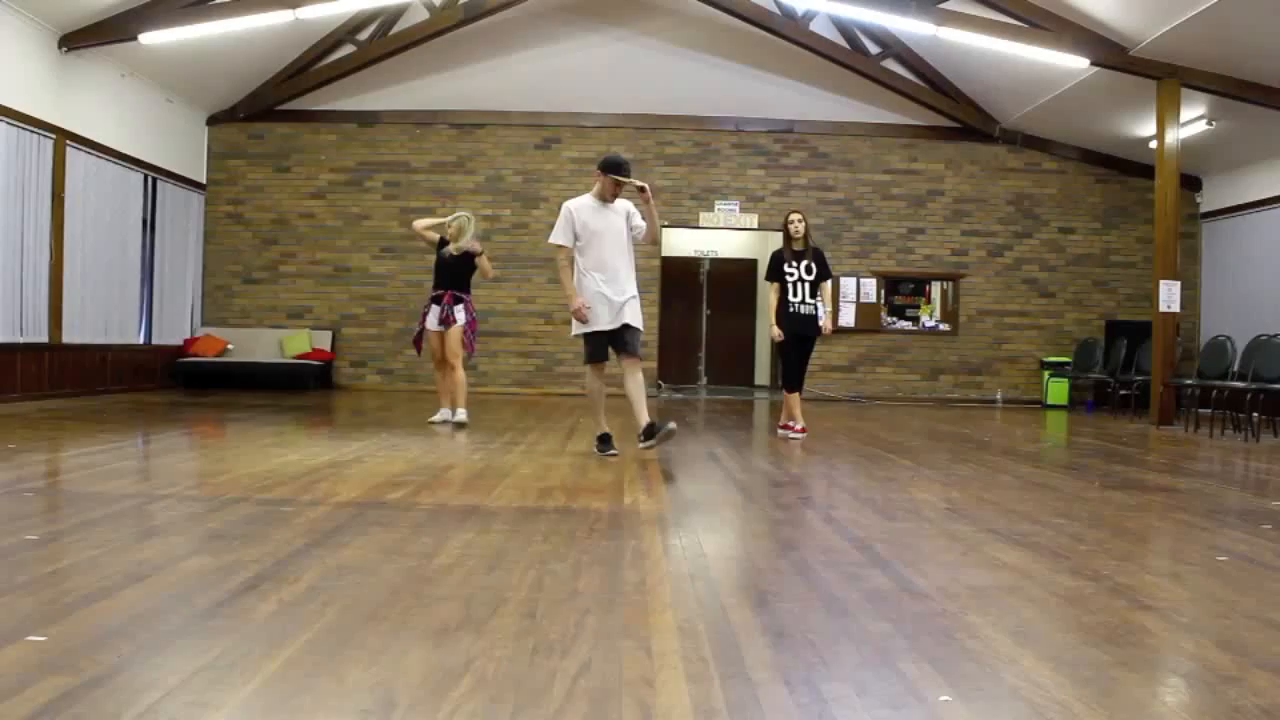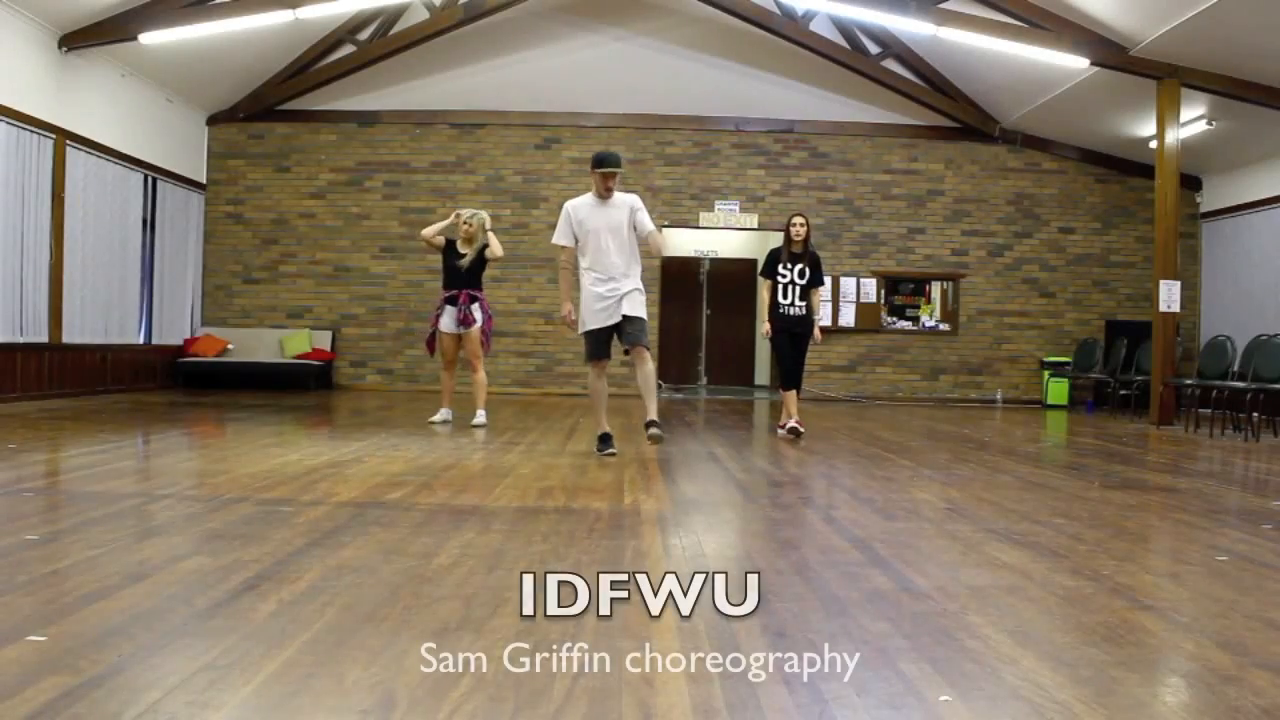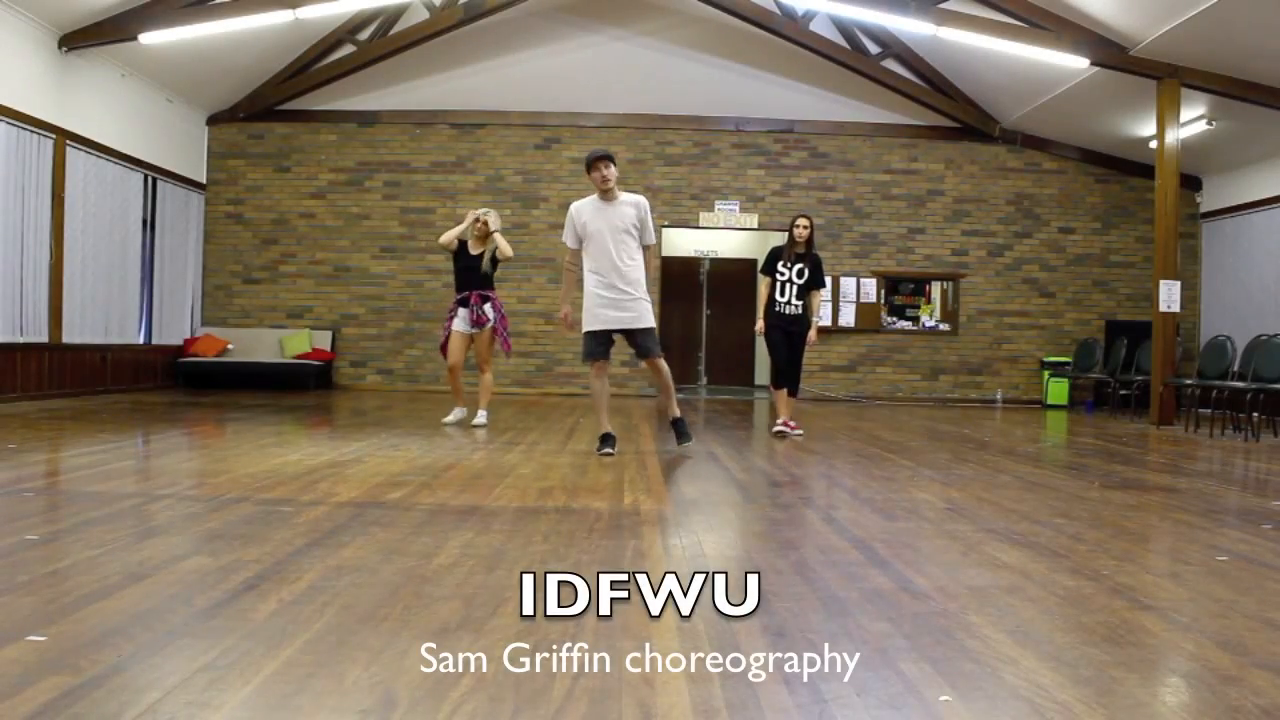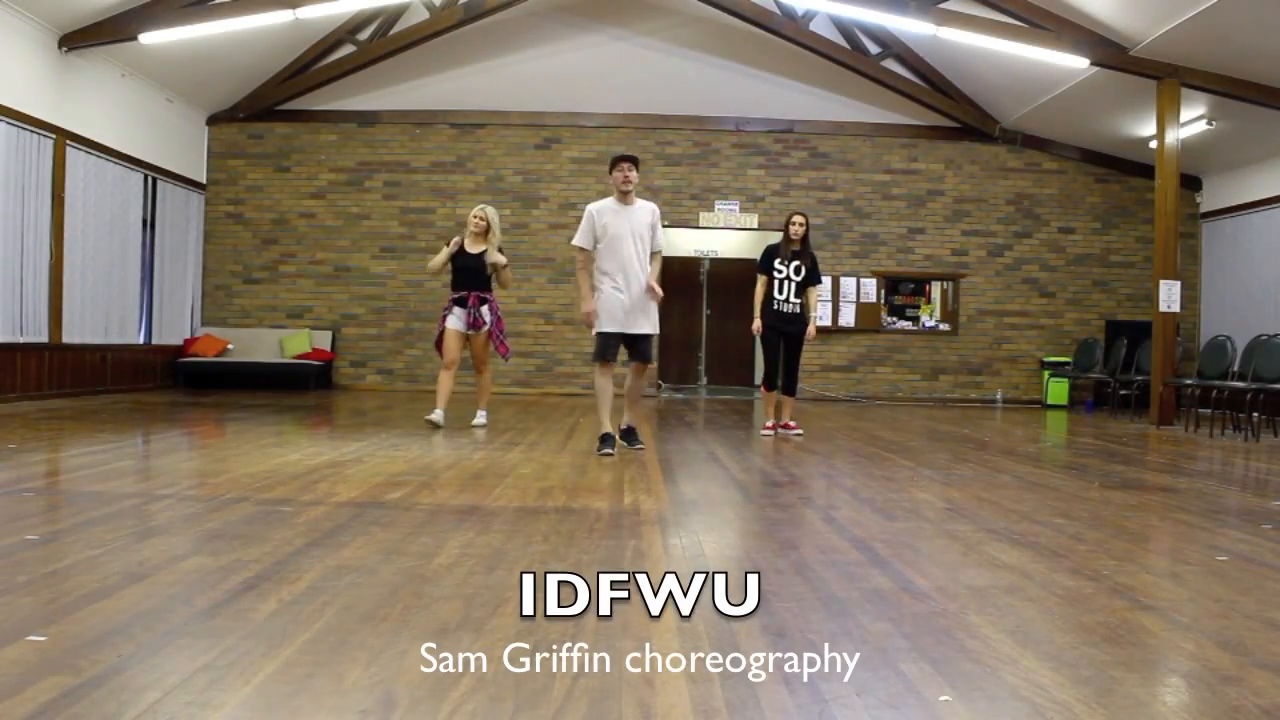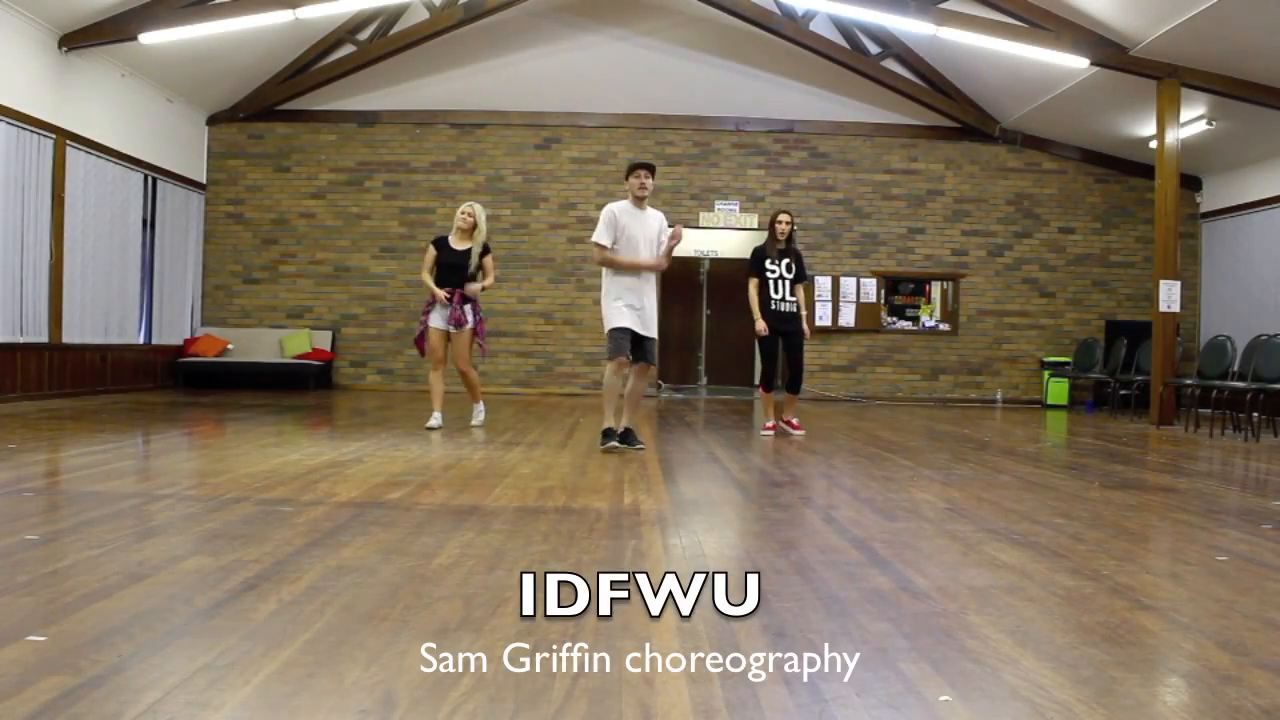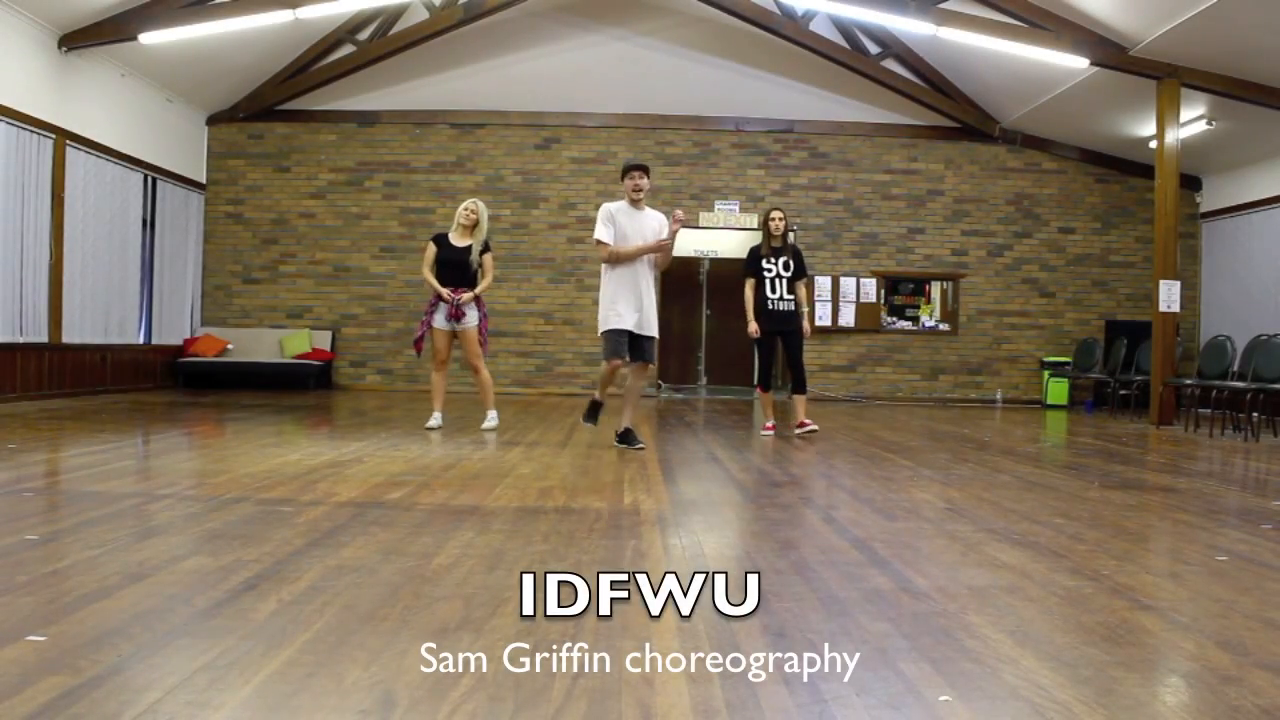
dt=0.4s
person 1, frame 1
left shoulder: (626, 209)
right shoulder: (573, 208)
left elbow: (653, 239)
right elbow: (563, 258)
left wrist: (648, 203)
right wrist: (573, 297)
left hip: (626, 299)
right hip: (593, 302)
left knee: (631, 361)
right knee: (596, 366)
left ankle: (646, 427)
right ankle: (603, 434)
person 1, frame 2
left shoulder: (631, 202)
right shoulder: (573, 209)
left elbow: (650, 235)
right elbow: (565, 259)
left wrist: (661, 243)
right wrist: (565, 301)
left hip: (629, 292)
right hip: (595, 298)
left knee: (640, 351)
right knee: (598, 364)
left ankle: (651, 421)
right ankle: (604, 432)
person 1, frame 3
left shoulder: (638, 204)
right shoulder: (578, 210)
left elbow: (648, 251)
right elbow: (571, 261)
left wrist: (641, 289)
right wrist: (565, 302)
left hip: (634, 299)
right hip: (597, 302)
left knee: (654, 359)
right knee: (598, 365)
left ankle: (675, 417)
right ankle: (606, 433)
person 1, frame 4
left shoulder: (651, 211)
right shoulder: (595, 211)
left elbow: (656, 254)
right elbow: (583, 260)
left wrist: (654, 281)
right wrist: (586, 299)
left hip: (641, 304)
right hip: (609, 303)
left knee: (640, 365)
right knee: (605, 364)
left ankle: (628, 426)
right ankle: (606, 433)
person 1, frame 5
left shoulder: (658, 218)
right shoulder: (613, 211)
left elbow: (660, 265)
right elbow: (600, 256)
left wrist: (670, 247)
right wrist: (641, 264)
left hip: (646, 304)
right hip: (618, 300)
left knee: (643, 366)
right knee: (618, 360)
left ankle: (626, 428)
right ankle: (608, 428)
person 1, frame 6
left shoulder: (657, 218)
right shoulder: (609, 211)
left elbow: (661, 265)
right elbow: (605, 254)
left wrist: (672, 236)
right wrist: (646, 248)
left hip: (645, 304)
right hip: (616, 301)
left knee: (641, 365)
right knee: (615, 360)
left ankle: (625, 428)
right ankle: (598, 398)
person 2, frame 1
left shoulder: (816, 254)
right shoulder: (779, 256)
left elbow: (824, 287)
right elbow: (774, 292)
left wrist: (828, 315)
right wrist: (773, 323)
left hip: (809, 323)
right hip: (787, 322)
left knee: (799, 372)
right knee: (790, 371)
left ankle: (785, 421)
right ankle: (799, 423)
person 2, frame 2
left shoulder: (812, 258)
right shoulder: (775, 255)
left elbow: (815, 292)
right elbow: (766, 289)
left wrist: (816, 323)
right wrist: (765, 320)
left hip: (802, 324)
right hip: (779, 322)
left knee: (797, 371)
right knee: (786, 370)
left ankle: (784, 421)
right ankle: (794, 418)
person 2, frame 3
left shoulder: (814, 260)
right shoulder: (777, 253)
left elbow: (815, 294)
right elbow: (765, 286)
left wrist: (814, 326)
right wrist: (760, 317)
left hip: (799, 323)
right hip: (774, 320)
left knee: (794, 371)
right knee: (779, 367)
left ankle: (787, 419)
right ankle: (780, 418)
person 2, frame 4
left shoulder: (809, 257)
right shoulder: (772, 251)
left elbow: (811, 291)
right elbow: (761, 285)
left wrist: (812, 321)
right wrist: (757, 316)
left hip: (796, 322)
right hip: (771, 320)
left knee: (791, 371)
right knee: (771, 369)
left ankle: (786, 420)
right ankle: (769, 420)
person 2, frame 5
left shoulder: (795, 255)
right shoulder: (760, 253)
left elbow: (799, 289)
right elbow: (753, 288)
left wrist: (804, 320)
right wrist: (757, 318)
left hip: (792, 321)
right hip: (769, 320)
left knee: (796, 369)
right knee: (769, 370)
left ankle: (788, 417)
right ankle: (770, 420)
person 2, frame 6
left shoulder: (794, 252)
right shoulder: (756, 252)
left elbow: (800, 286)
right elbow: (749, 288)
left wrist: (805, 317)
right wrist: (751, 319)
left hip: (791, 319)
right hip: (765, 319)
left knee: (797, 367)
right knee: (765, 369)
left ankle: (801, 419)
right ankle: (769, 420)
person 3, frame 1
left shoulder: (471, 251)
right shoulder: (441, 245)
left elbow: (488, 275)
right elbow: (417, 226)
left wrist: (480, 251)
right wrist: (444, 220)
left hip: (458, 308)
right hip: (436, 307)
left knee: (454, 361)
right knee: (439, 362)
left ankle: (460, 410)
right ankle: (445, 410)
person 3, frame 2
left shoulder: (482, 250)
right shoulder: (448, 245)
left elbow: (498, 254)
right elbow: (425, 235)
left wrist: (489, 230)
right wrist: (449, 221)
left hip: (473, 308)
right hip: (449, 307)
left knee: (475, 362)
right knee: (448, 363)
left ankle: (481, 413)
right ankle: (446, 411)
person 3, frame 3
left shoulder: (493, 250)
right shoulder: (459, 246)
left elbow: (508, 254)
right elbow: (442, 241)
left wrist: (495, 231)
right wrist: (465, 224)
left hip: (486, 308)
right hip: (461, 309)
left knee: (483, 364)
right knee: (453, 364)
left ankle: (482, 412)
right ankle: (460, 408)
person 3, frame 4
left shoulder: (494, 251)
right shoulder: (456, 245)
left elbow: (505, 285)
right elbow: (431, 268)
left wrist: (503, 264)
right wrist: (449, 250)
left hip: (482, 309)
right hip: (456, 308)
left knee: (481, 365)
right knee: (449, 363)
left ankle: (481, 413)
right ankle: (439, 412)
person 3, frame 5
left shoulder: (481, 247)
right shoulder: (440, 243)
left elbow: (491, 277)
right elbow: (425, 272)
left wrist: (480, 286)
right wrist: (434, 290)
left hip: (464, 308)
right hip: (438, 306)
left knee: (463, 365)
right knee: (436, 362)
left ankle: (478, 405)
right ankle: (437, 414)
person 3, frame 6
left shoulder: (481, 245)
right shoulder: (439, 240)
left elbow: (488, 277)
right elbow: (426, 269)
left wrist: (474, 293)
right wrist: (438, 288)
left hip: (469, 306)
right hip: (441, 305)
left knee: (476, 363)
right knee: (440, 362)
left ankle: (492, 413)
right ankle: (437, 415)
